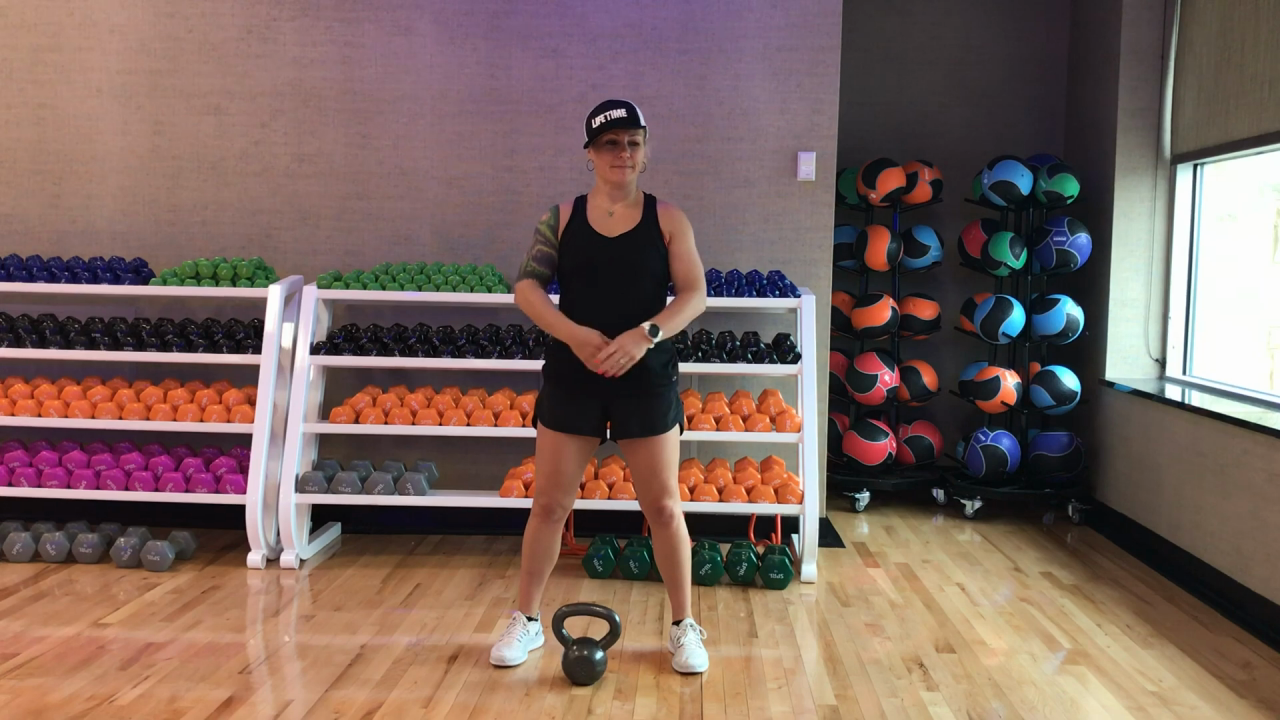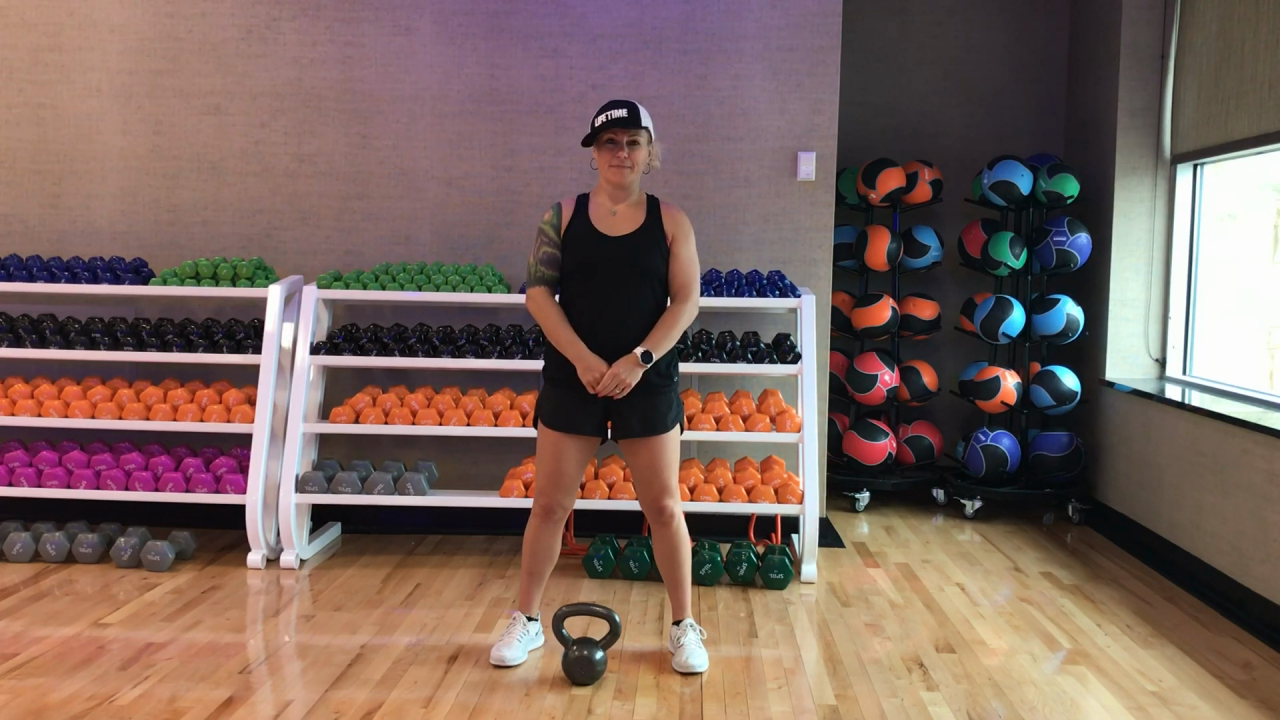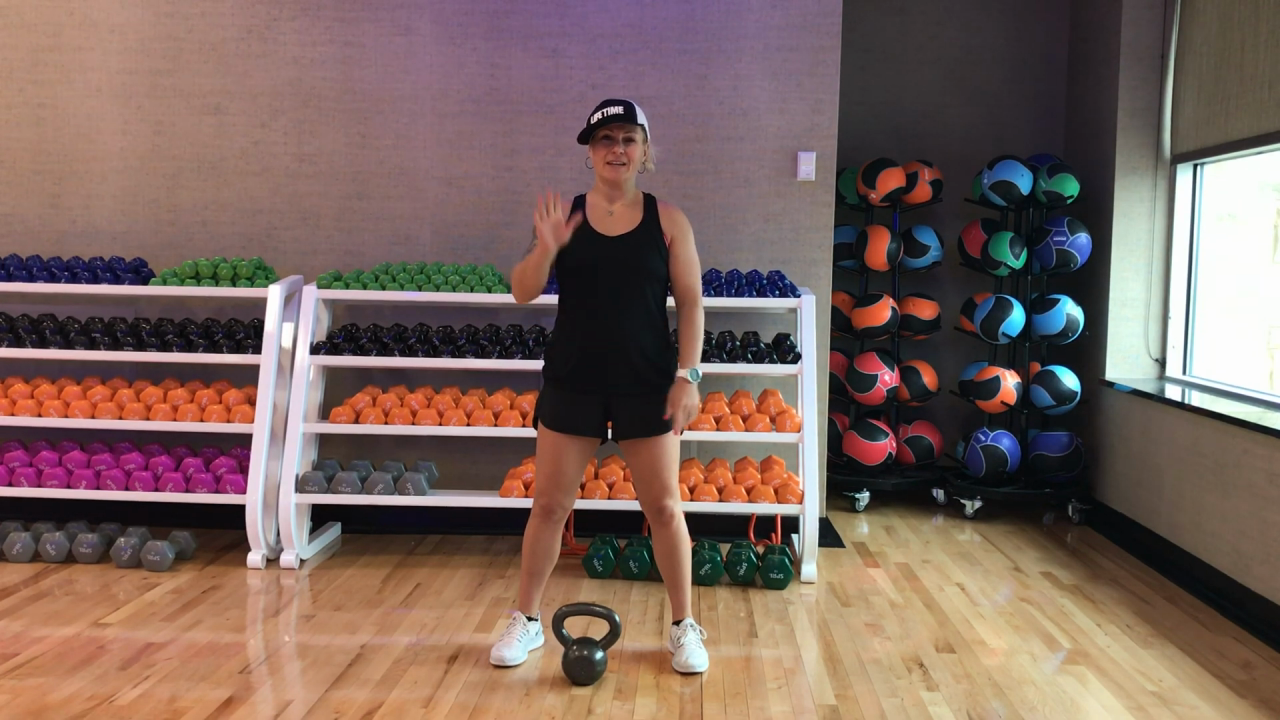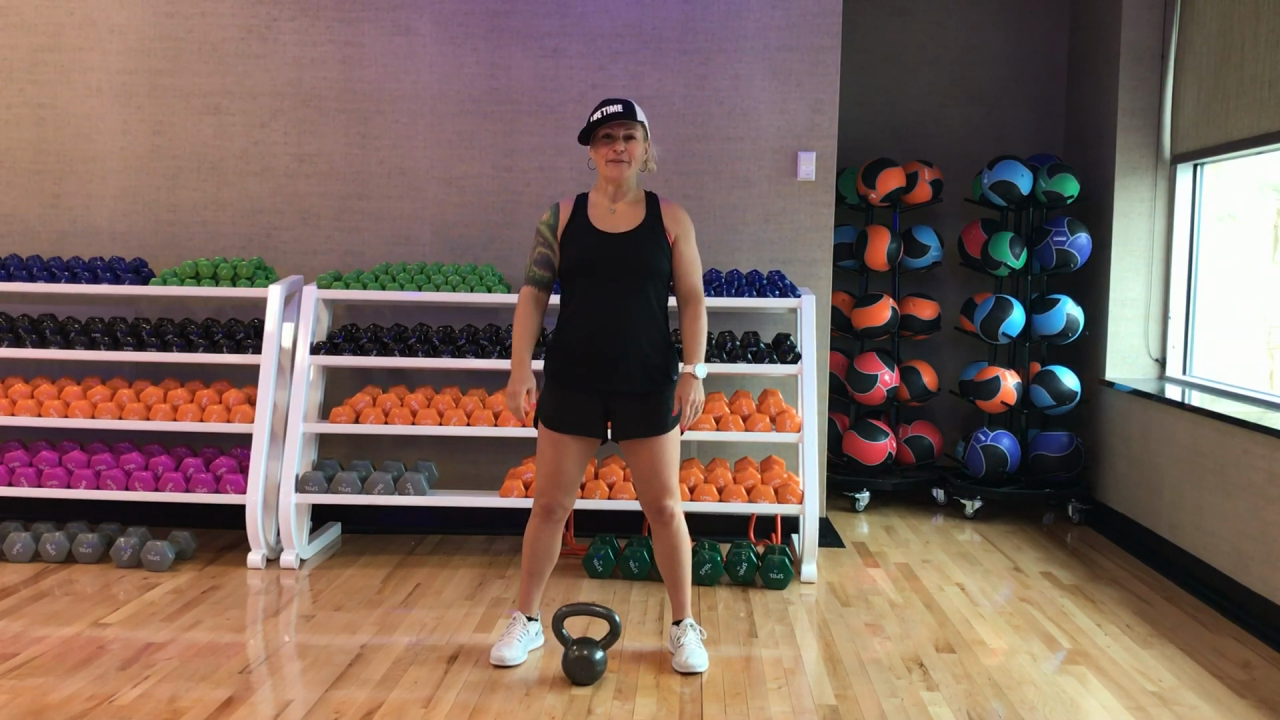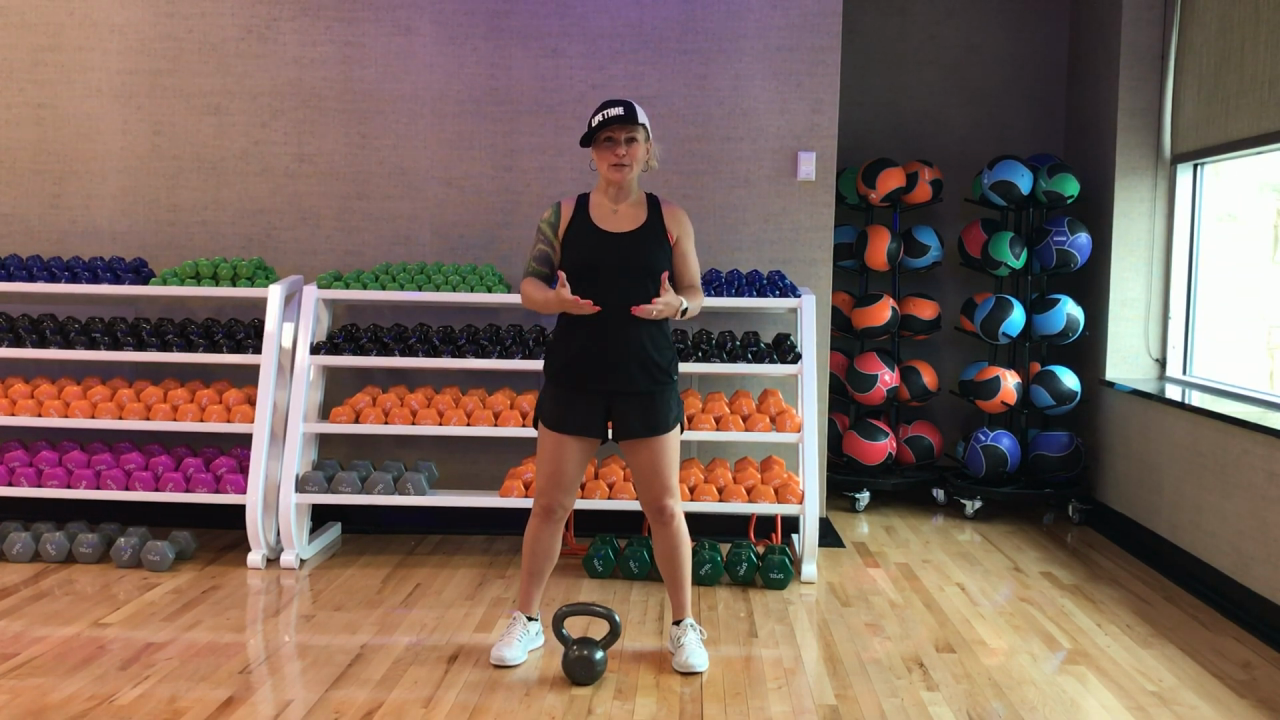
dt=1s
person 1, frame 1
left shoulder: (668, 219)
right shoulder: (560, 216)
left elbow: (693, 293)
right elbow: (527, 287)
left wrist: (644, 336)
right wrist: (576, 336)
left hip: (647, 381)
right hip: (571, 379)
left knee: (663, 507)
right knee: (549, 504)
left ankle: (684, 626)
right ankle: (526, 620)
person 1, frame 2
left shoulder: (671, 220)
right shoulder: (563, 215)
left elbow: (686, 300)
right elbow: (538, 292)
left wrist: (639, 360)
right wrist: (582, 358)
left hip: (648, 381)
right hip: (571, 380)
left knee: (664, 507)
right knee: (549, 504)
left ankle: (684, 627)
right ankle: (526, 620)
person 1, frame 3
left shoulder: (667, 219)
right shoulder: (563, 214)
left elbow: (690, 302)
right elbow: (522, 290)
left wrist: (687, 376)
right wrist: (546, 247)
left hip: (647, 384)
right hip: (571, 382)
left knee: (663, 506)
right knee: (549, 504)
left ankle: (684, 626)
right ankle: (526, 620)
person 1, frame 4
left shoulder: (670, 217)
right shoulder: (562, 215)
left elbow: (691, 300)
right elbow: (533, 293)
left wrist: (694, 371)
right wrist: (520, 368)
left hip: (649, 385)
right hip: (571, 382)
left knee: (663, 506)
right knee: (549, 503)
left ankle: (684, 626)
right ankle: (525, 620)
person 1, frame 5
left shoulder: (670, 218)
right shoulder: (563, 214)
left elbow: (695, 296)
right elbow: (529, 286)
left wrist: (675, 304)
right wrist: (557, 299)
left hip: (648, 383)
right hip: (572, 381)
left knee: (664, 507)
right knee: (549, 504)
left ankle: (684, 626)
right ankle: (526, 620)
